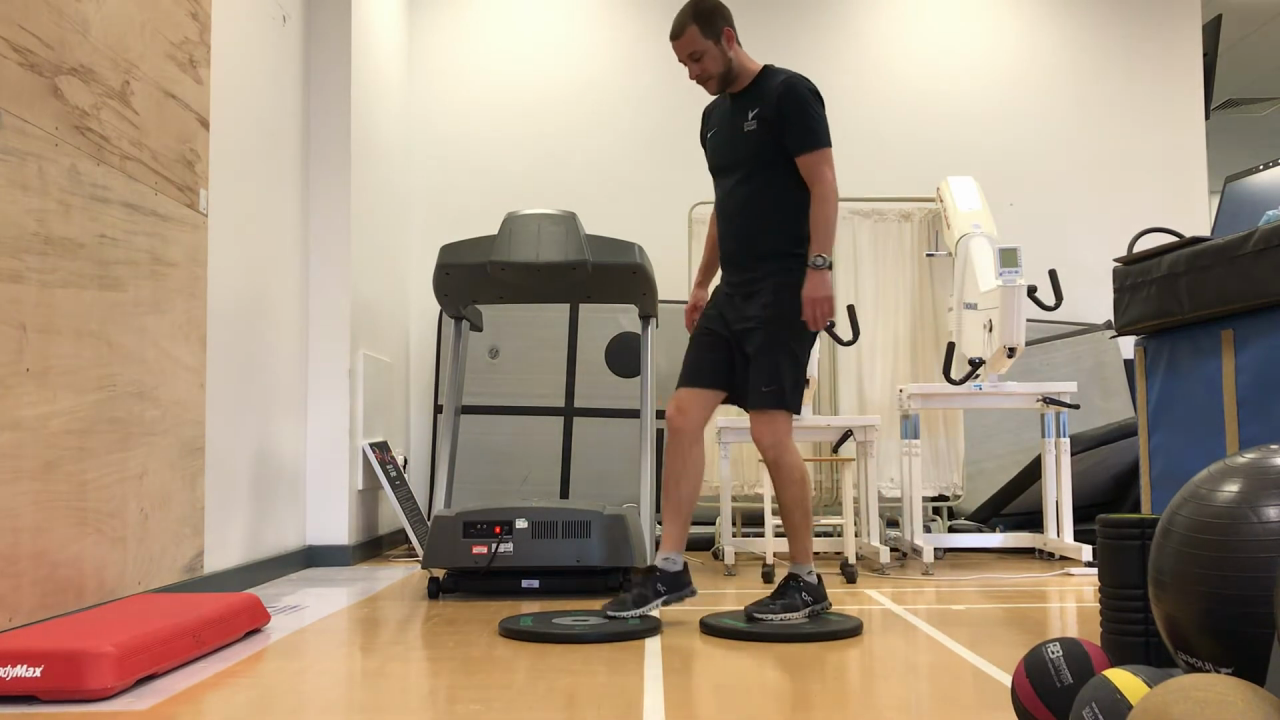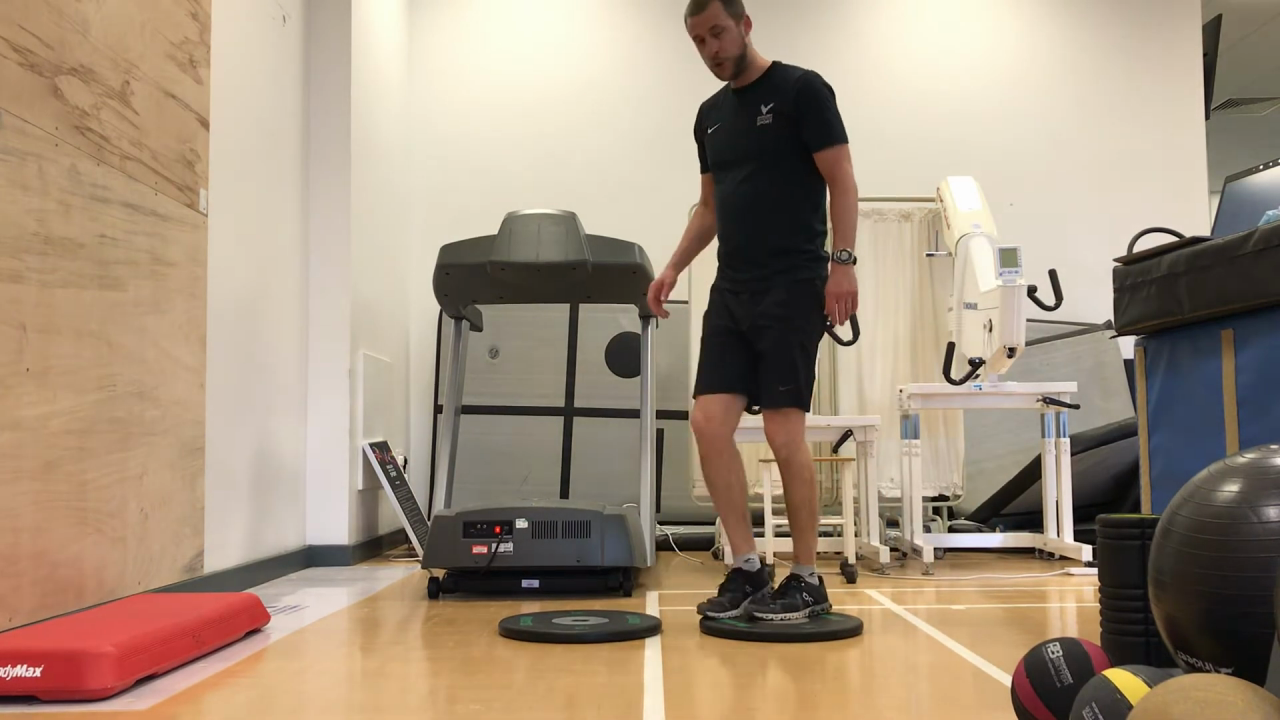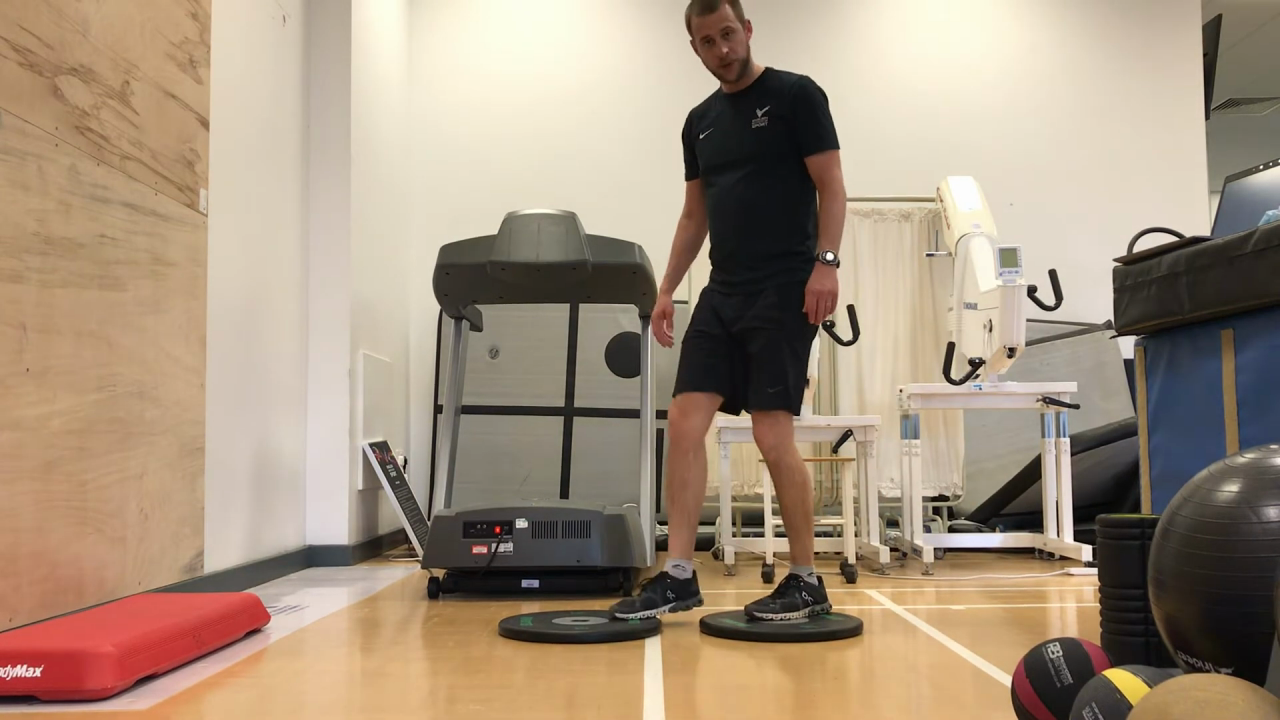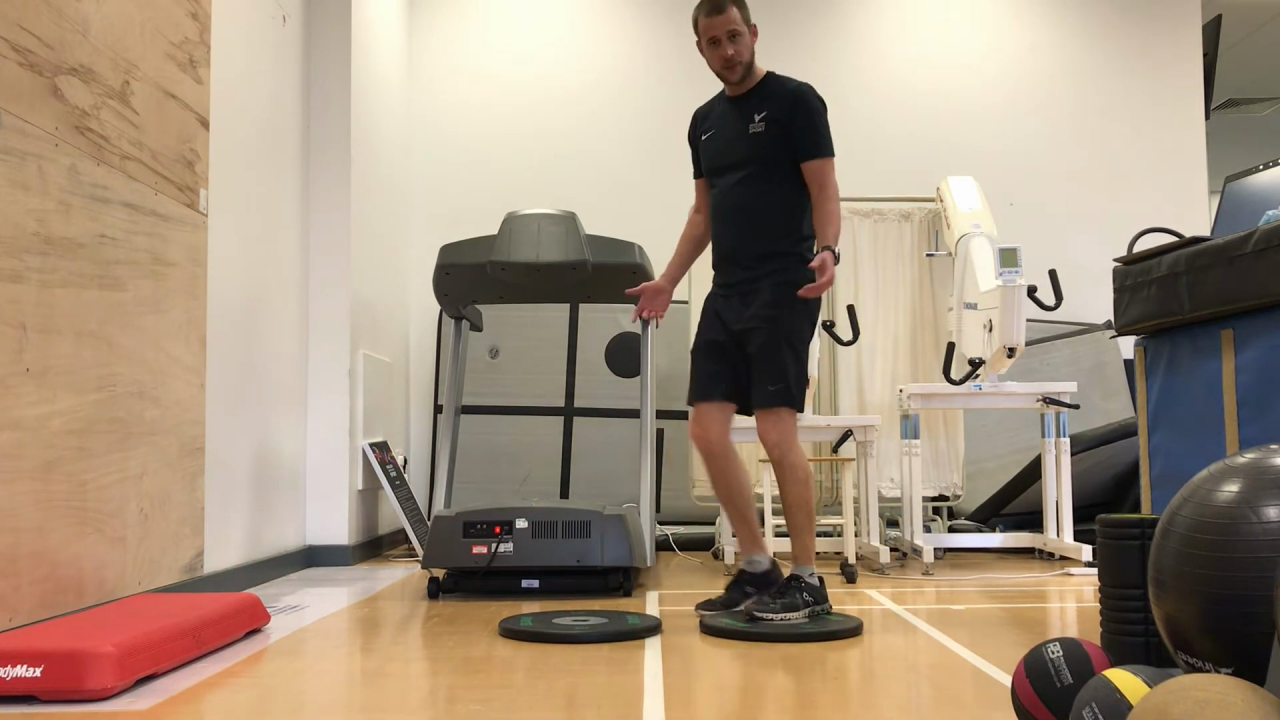
dt=0.4s
person 1, frame 1
left shoulder: (789, 93)
right shoulder: (713, 117)
left elbow: (823, 185)
left wrist: (820, 267)
right wrist: (701, 286)
left hip: (782, 294)
right hip: (734, 292)
left knee: (770, 435)
right knee: (683, 418)
left ankle: (805, 581)
right ankle: (669, 569)
person 1, frame 2
left shoulder: (801, 90)
right shoulder: (710, 113)
left elbow: (841, 182)
left wrist: (842, 260)
right wrist: (673, 268)
left hip: (793, 287)
right hip: (732, 289)
left knee: (783, 433)
right knee: (710, 426)
left ankle: (807, 581)
right ankle: (746, 568)
person 1, frame 3
left shoulder: (795, 95)
right shoulder: (700, 121)
left elbow: (831, 186)
left wrist: (825, 261)
right wrist: (667, 287)
left hip: (783, 291)
right hip: (721, 293)
left knee: (772, 437)
right knee: (684, 425)
left ankle: (806, 581)
right ankle: (678, 576)
person 1, frame 4
left shoulder: (794, 100)
right shoulder: (705, 119)
left elbow: (824, 191)
left wrist: (826, 251)
right wrist: (668, 279)
left hip: (782, 293)
right hip: (725, 294)
left knee: (776, 434)
right knee: (708, 433)
left ankle: (806, 582)
right ankle: (758, 568)
